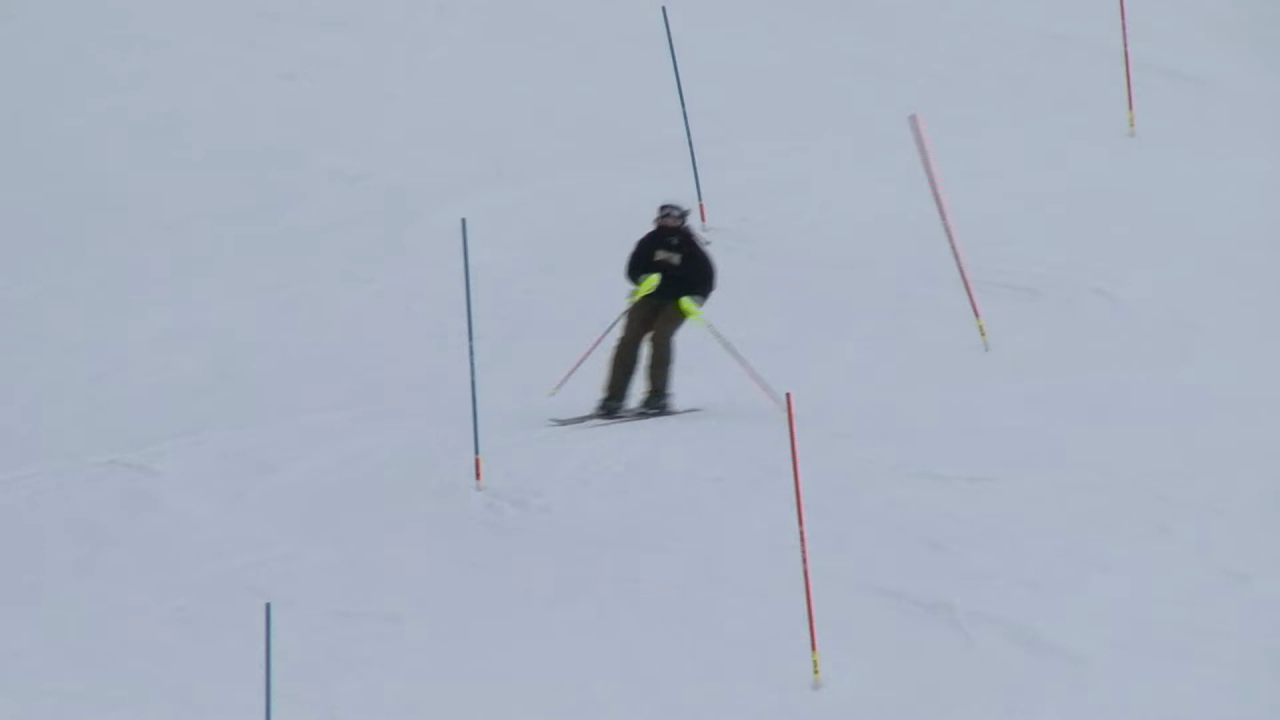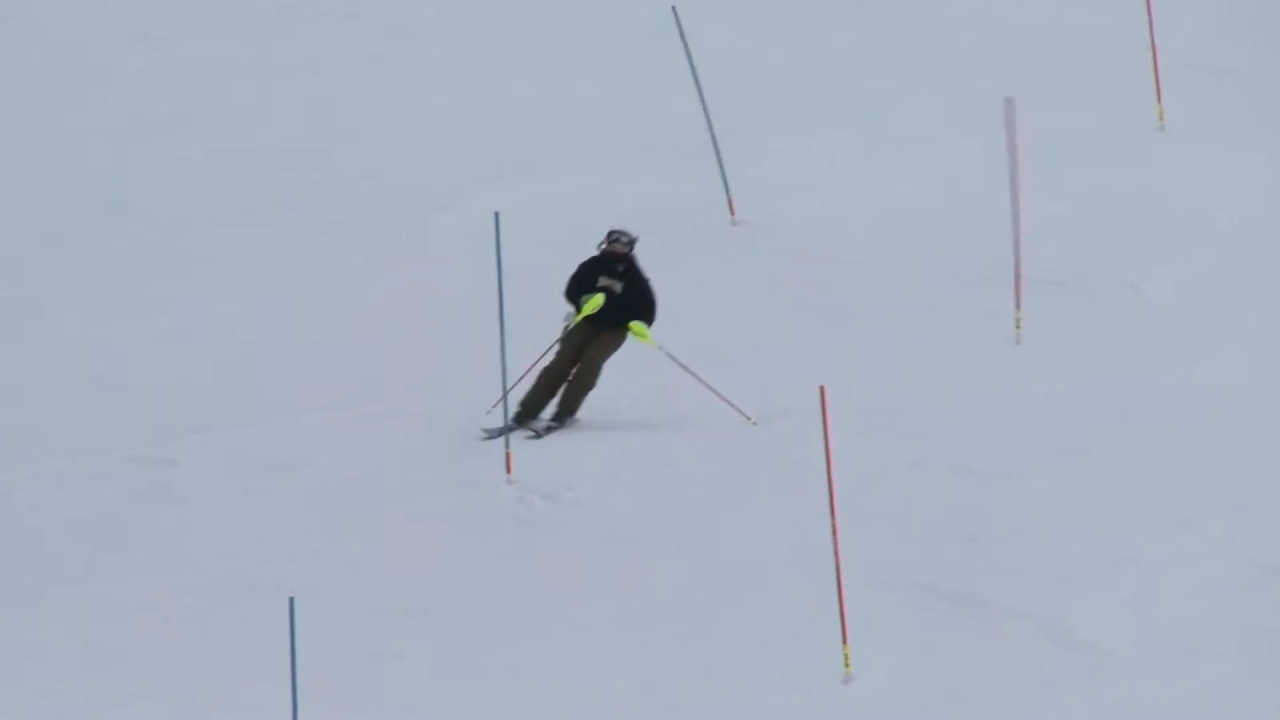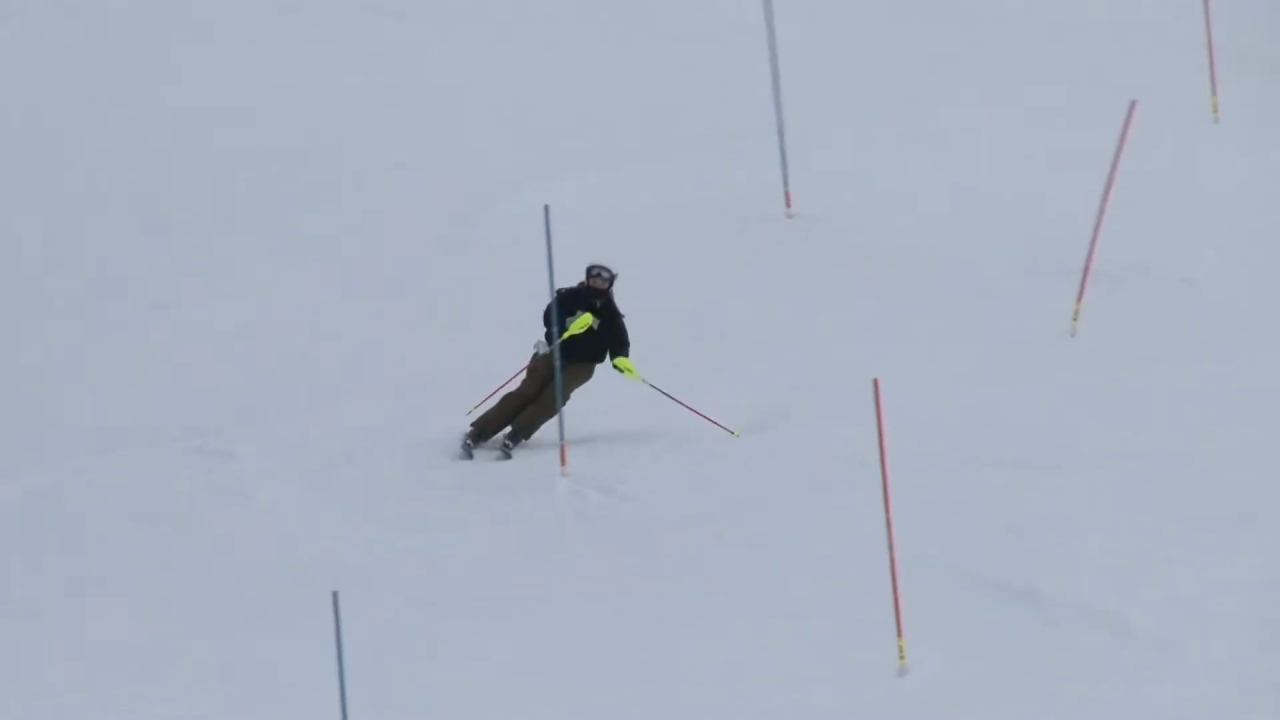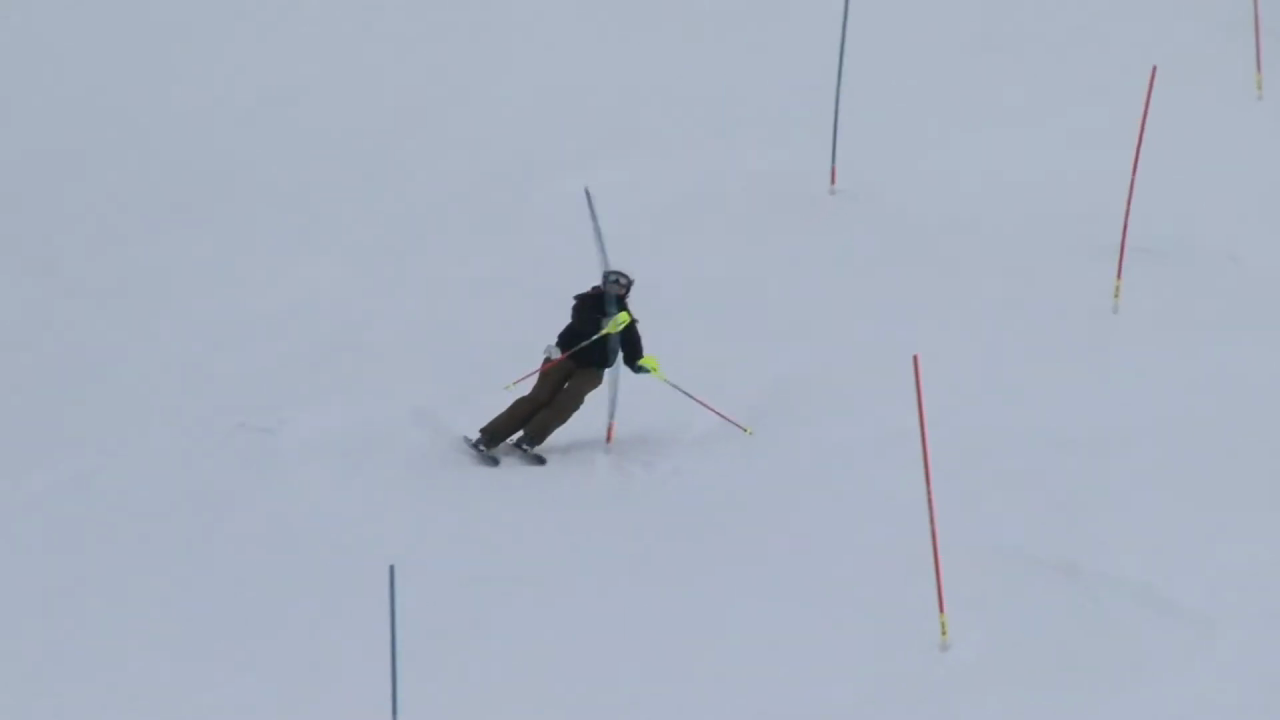
dt=0.2s
person 1, frame 1
left shoulder: (691, 248)
right shoulder: (651, 241)
left elbow: (706, 278)
right elbow: (633, 268)
left wrist: (695, 298)
right wrist: (642, 278)
left hip: (677, 302)
right hip: (649, 297)
left knee: (660, 335)
right knee: (629, 339)
left ankle: (658, 397)
right ankle: (613, 400)
person 1, frame 2
left shoulder: (635, 276)
right shoulder: (595, 264)
left elbow: (647, 306)
right elbow: (572, 290)
left wrist: (640, 323)
right wrist: (583, 300)
left hip: (614, 330)
right hip: (586, 323)
left knee: (591, 361)
right knee: (562, 362)
left ankle: (563, 414)
right ankle: (525, 413)
person 1, frame 3
left shoulder: (610, 314)
right shoulder: (570, 296)
left elbow: (618, 344)
right elbow: (550, 317)
left wrist: (621, 360)
right wrist: (570, 322)
left hip: (582, 364)
right hip: (553, 353)
left knee: (558, 392)
right knee: (526, 392)
left ankle: (516, 435)
right ankle: (478, 433)
person 1, frame 4
left shoulder: (625, 319)
right shoulder: (588, 301)
left elbow: (632, 357)
right elbow: (582, 321)
left wrist: (643, 363)
right wrist: (606, 324)
left hip: (592, 368)
right hip: (564, 356)
left knee: (572, 397)
right knee: (540, 397)
left ankle: (529, 439)
right ankle: (489, 437)
